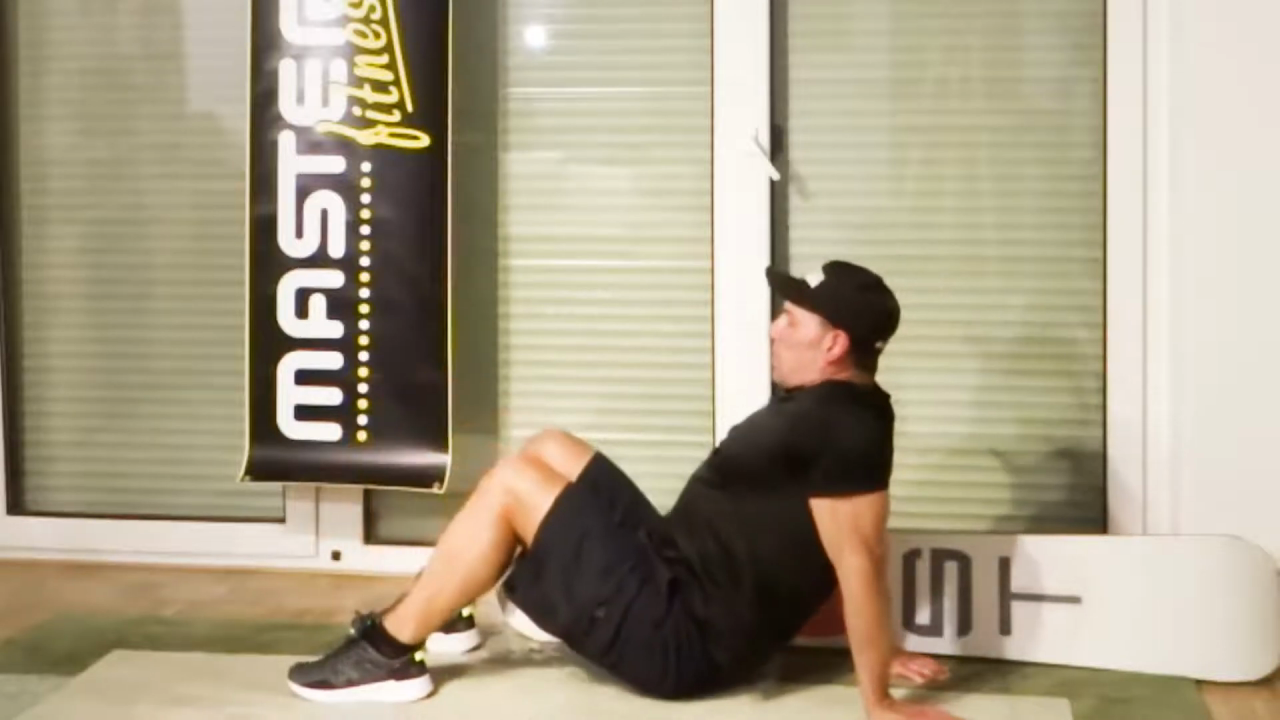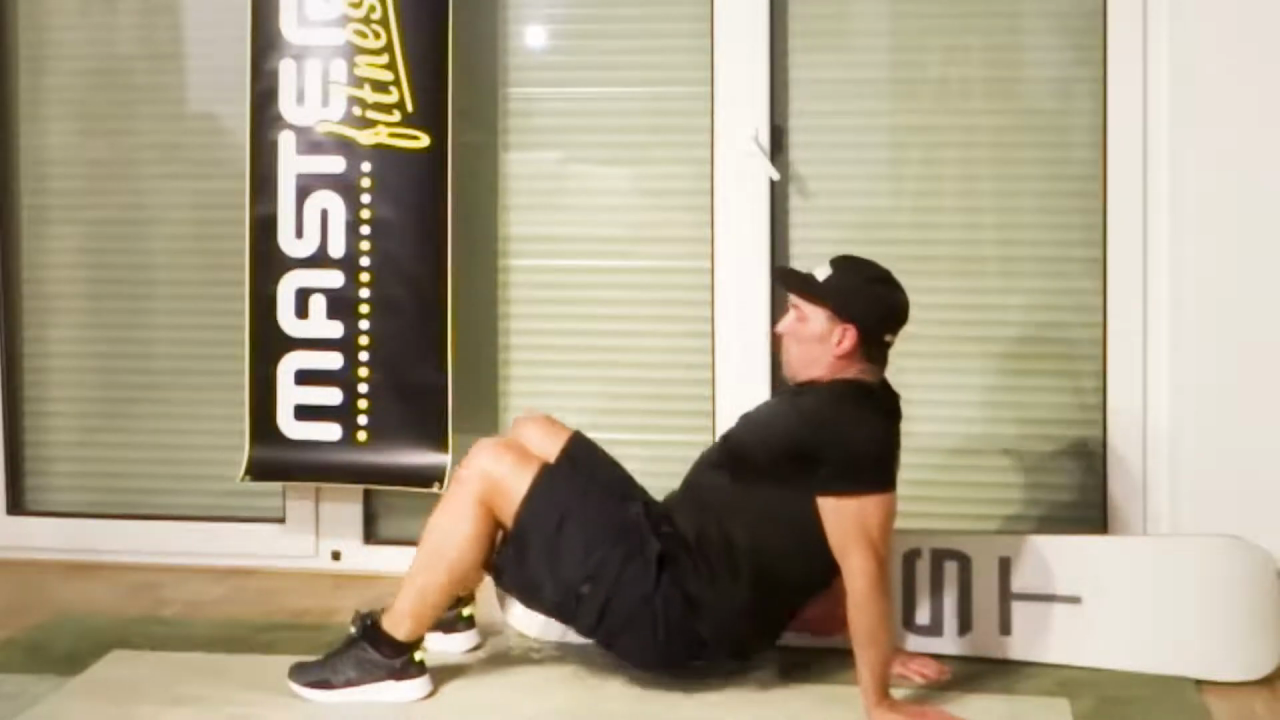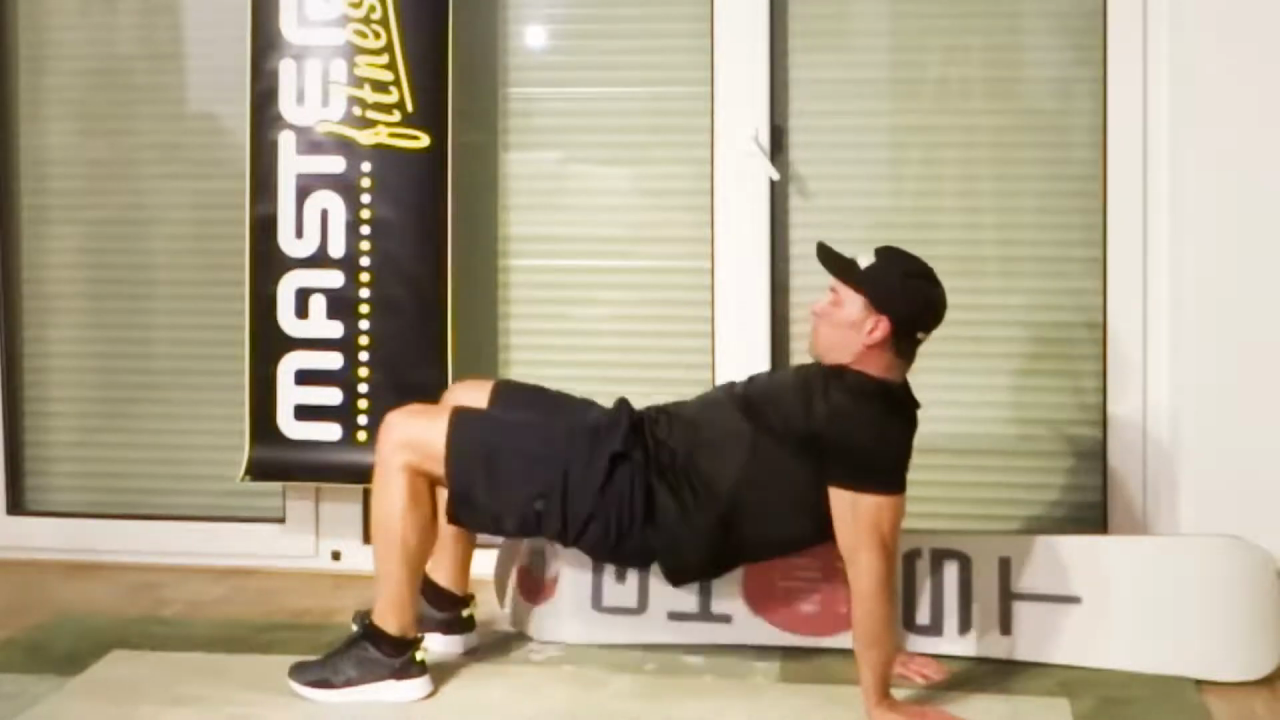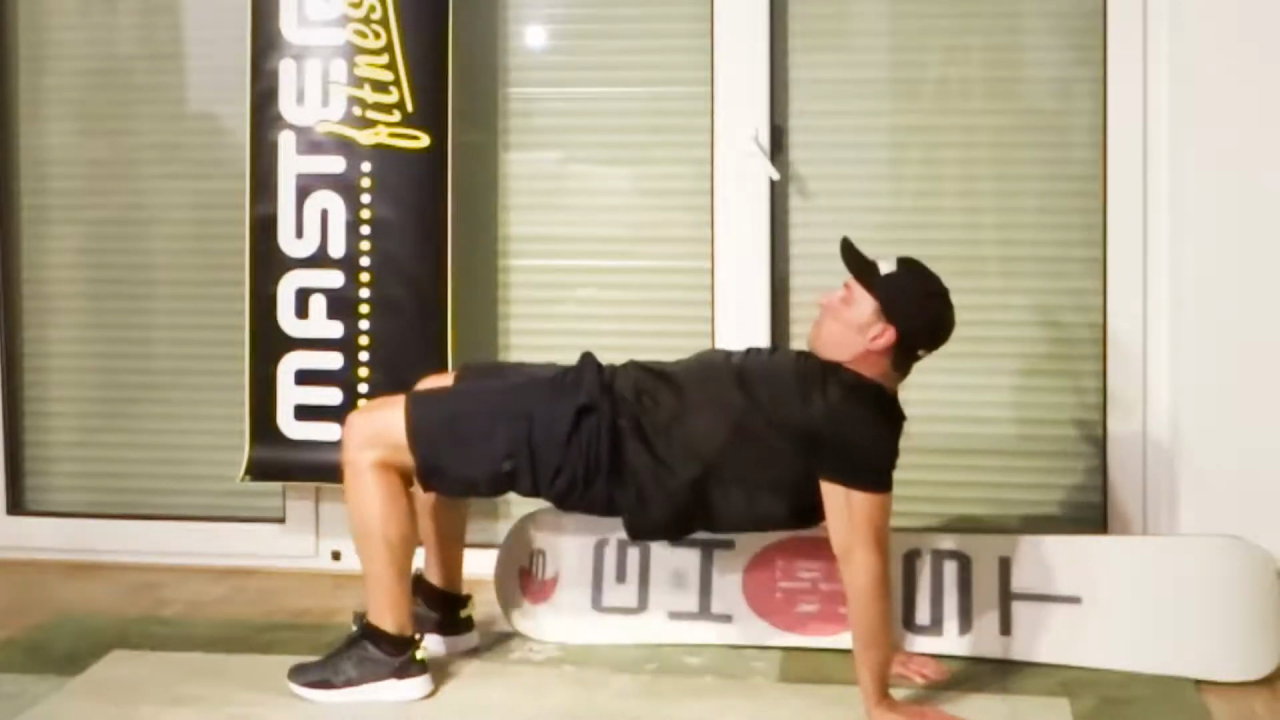
dt=0.5s
person 1, frame 1
left shoulder: (842, 424)
right shoulder: (821, 405)
left elbow: (858, 561)
left hip: (677, 637)
right hip: (669, 567)
left knee: (512, 482)
right knee: (549, 450)
left ankle: (389, 653)
right ankle: (425, 612)
person 1, frame 2
left shoulder: (850, 425)
right shoulder: (832, 401)
left elbow: (863, 560)
left hip: (668, 598)
right hip: (665, 544)
left knee: (485, 465)
right knee: (530, 437)
left ankle: (389, 652)
right ankle: (435, 607)
person 1, frame 3
left shoulder: (864, 421)
right shoulder: (857, 393)
left elbow: (869, 558)
left hip: (630, 495)
right hip: (637, 449)
left knee: (404, 436)
right knee: (465, 400)
left ankle: (388, 651)
right ankle: (443, 608)
person 1, frame 4
left shoulder: (853, 422)
right shoulder: (842, 395)
left elbow: (861, 555)
left hip: (594, 438)
left knee: (368, 437)
right knee: (431, 404)
left ankle: (389, 650)
right ankle: (440, 608)
